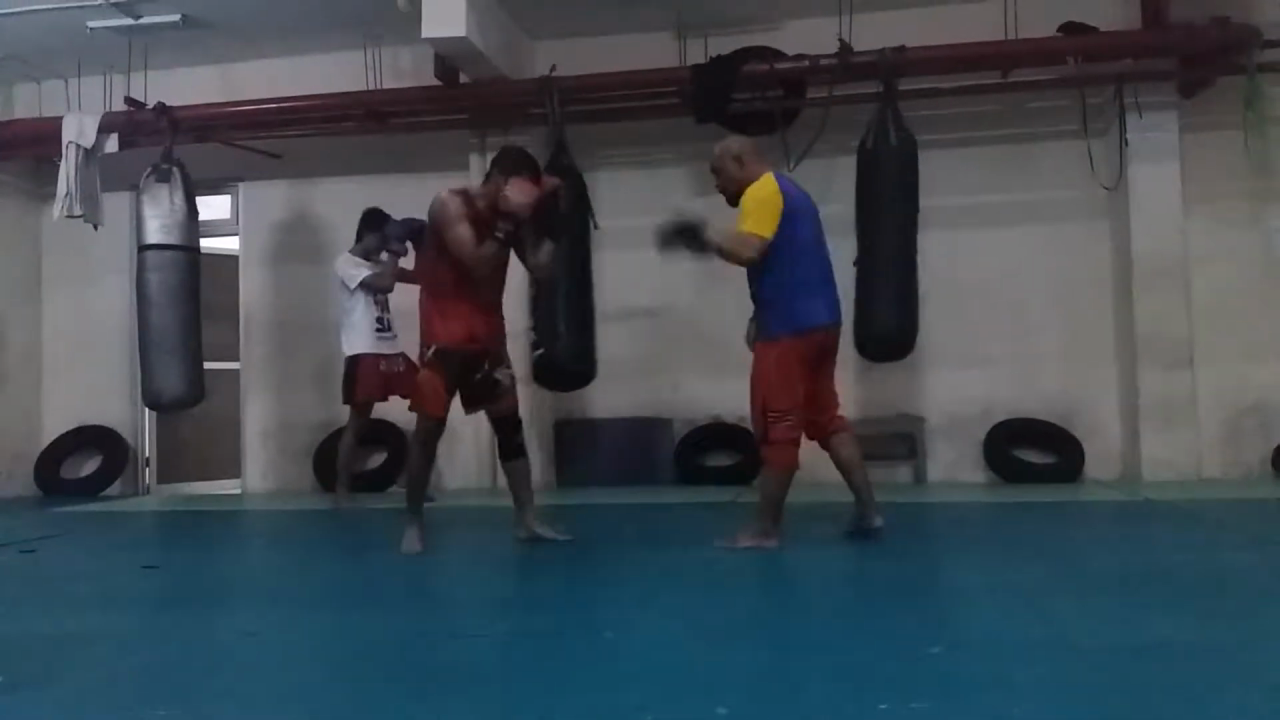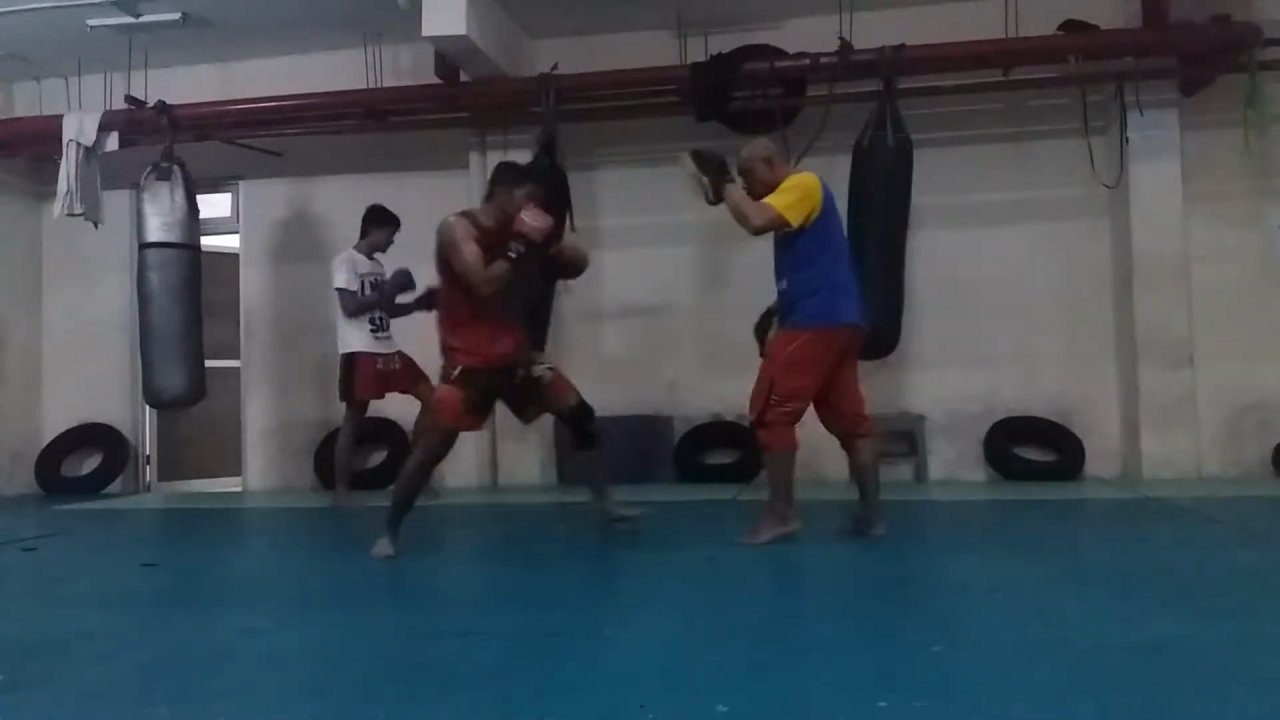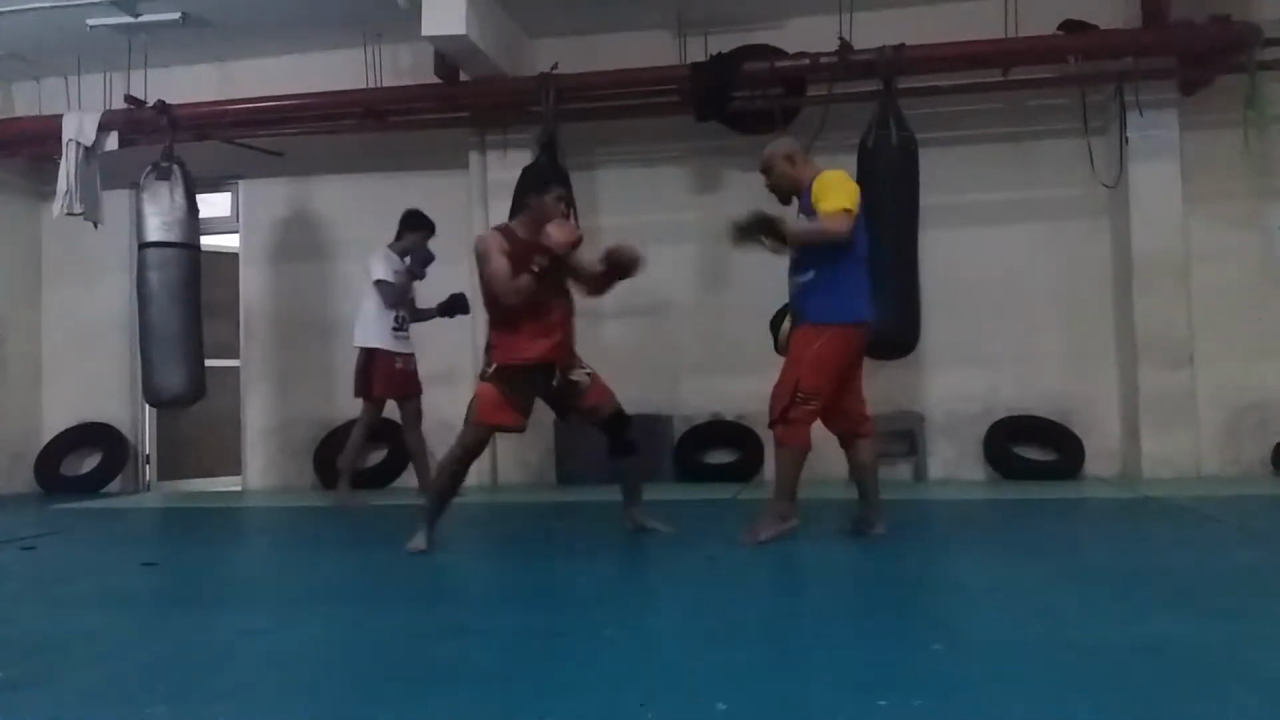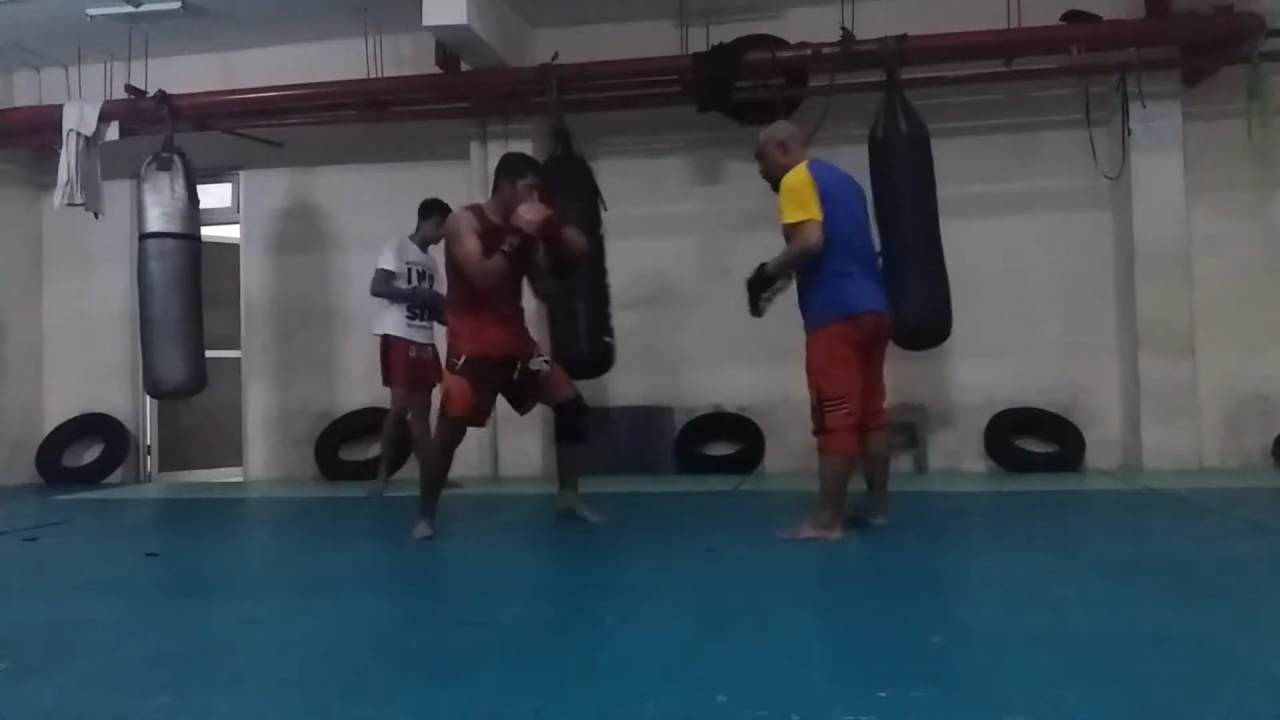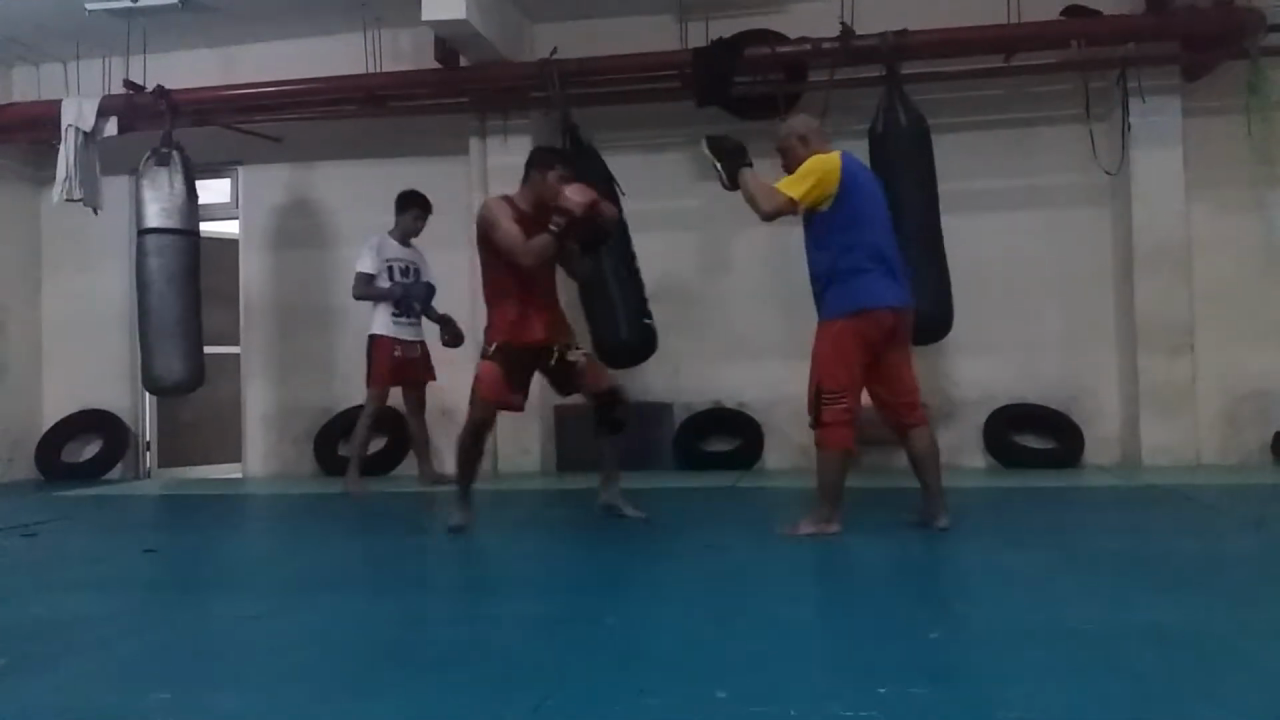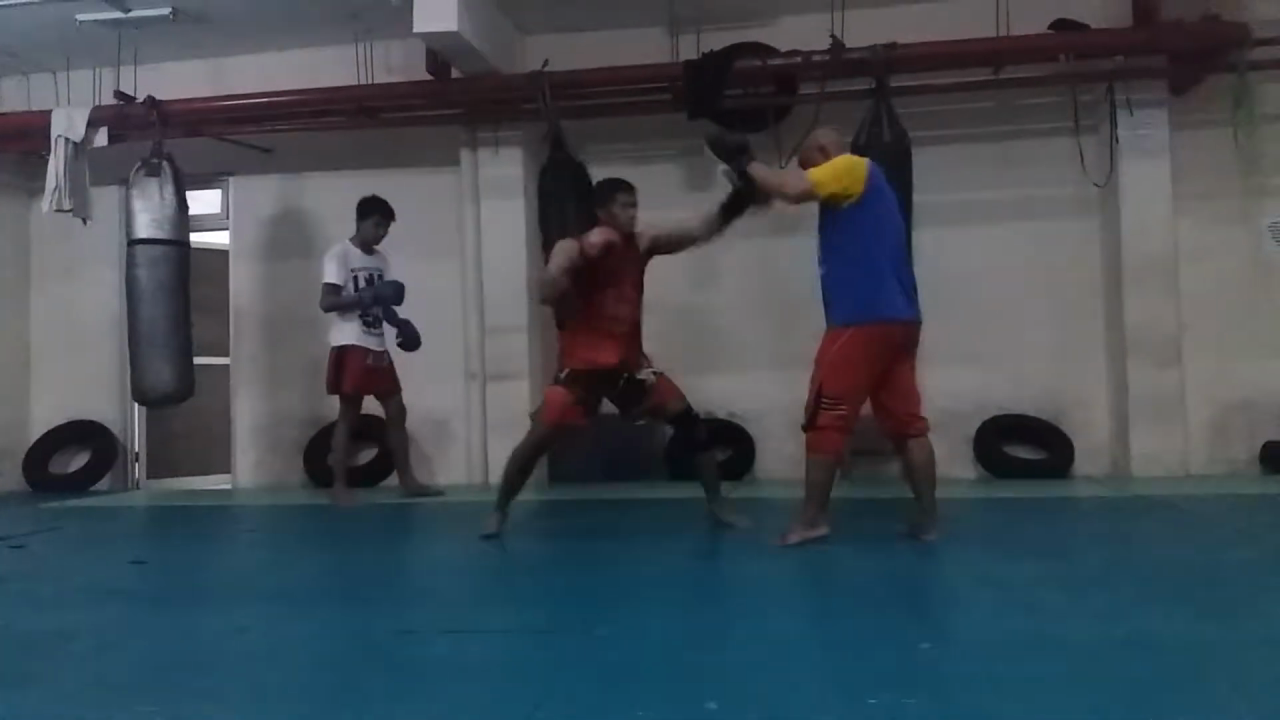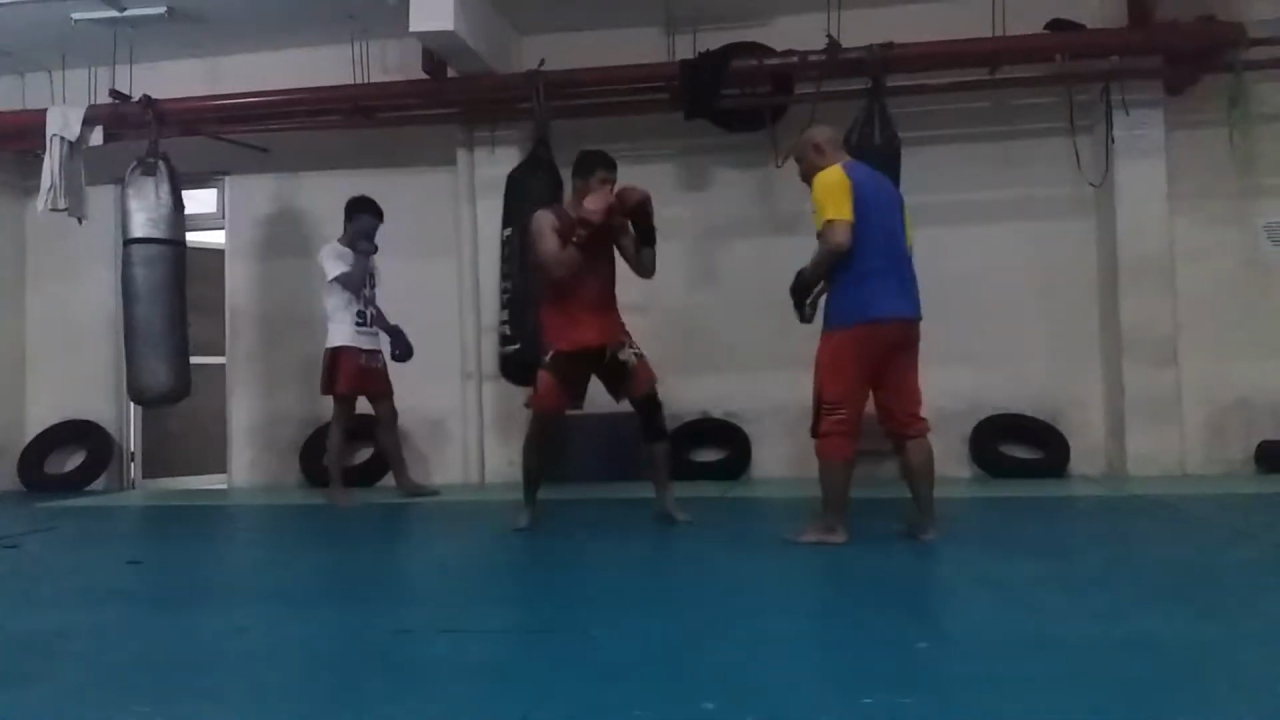
dt=0.4s
person 1, frame 1
left shoulder: (763, 191)
right shoulder: (791, 192)
left elbow: (747, 250)
left wrist: (699, 237)
left hip: (788, 328)
right hip: (821, 321)
left knee: (778, 429)
right knee: (826, 419)
left ankle: (765, 528)
right ankle: (866, 510)
person 1, frame 2
left shoulder: (802, 185)
right shoulder: (796, 195)
left elbow: (757, 222)
left wrist: (724, 184)
left hip: (814, 322)
right hip: (839, 321)
left knee: (772, 412)
right knee: (849, 420)
left ankle: (780, 513)
right ankle: (871, 514)
person 1, frame 3
left shoulder: (831, 182)
right shoulder: (811, 196)
left elbow: (836, 229)
left wrist: (776, 227)
left hip: (830, 319)
right hip: (841, 319)
left knee: (791, 410)
right knee: (851, 419)
left ankle: (781, 511)
right ankle: (871, 513)
person 1, frame 4
left shoulder: (798, 180)
right shoulder: (841, 179)
left elbow: (808, 242)
left wrist: (767, 274)
right wrist: (784, 275)
left hip: (836, 312)
right hip: (872, 307)
left knee: (836, 417)
right knee: (869, 412)
left ankle: (828, 519)
right ankle: (876, 504)
person 1, frame 5
left shoulder: (824, 166)
right shoulder: (857, 171)
left elbow: (769, 207)
left wrist: (740, 167)
left hip: (850, 307)
right hip: (891, 304)
left knee: (833, 411)
right knee: (906, 409)
left ankle: (826, 514)
right ankle: (935, 505)
person 1, frame 6
left shoulder: (852, 167)
right shoulder: (868, 187)
left elbow: (790, 188)
left wrist: (745, 162)
left hip: (862, 318)
right hip: (897, 317)
left knee: (826, 417)
right knee: (905, 421)
left ankle: (812, 518)
right ankle: (926, 519)
person 1, frame 7
left shoulder: (832, 179)
right shoulder: (885, 186)
left elbow: (838, 241)
left wrist: (808, 278)
left hip: (855, 317)
right hip: (904, 315)
left knee: (835, 423)
right knee: (907, 421)
left ankle: (832, 523)
right ankle: (924, 518)
person 2, frame 1
left shoulder: (510, 215)
right shoulder: (449, 205)
left elbow: (542, 266)
right elbow: (476, 265)
right wrist: (508, 222)
left hip: (488, 337)
right hip: (445, 339)
left knee: (509, 426)
right knee: (429, 428)
left ankle: (527, 520)
right ankle: (414, 521)
person 2, frame 2
left shoulder: (521, 232)
right shoulder: (456, 228)
right elbow: (485, 285)
left wrist: (563, 258)
right wrist: (520, 245)
left hip: (515, 353)
right hip: (469, 359)
left knee: (580, 415)
right knee: (432, 447)
left ankle: (604, 501)
right ankle: (388, 532)
person 2, frame 3
left shoulder: (555, 236)
right shoulder: (492, 242)
left elbow: (594, 285)
right elbow: (510, 297)
left wrist: (615, 266)
right wrist: (546, 257)
left hip: (558, 358)
right hip: (510, 361)
left knee: (617, 421)
right knee: (470, 444)
left ankle: (635, 512)
right ankle: (425, 528)
person 2, frame 4
left shoulder: (523, 224)
right shoulder: (464, 222)
left elbow: (546, 291)
right elbow: (481, 278)
left wrist: (560, 251)
right wrist: (517, 239)
left hip: (516, 342)
right hip: (471, 347)
left knee: (572, 406)
right knee: (449, 431)
left ankle: (567, 494)
right ankle: (425, 516)
person 2, frame 5
left shoulder: (551, 215)
right shoulder: (496, 211)
left elbow: (578, 268)
right elbow: (527, 256)
left wrist: (595, 226)
right wrist: (565, 220)
left hip: (553, 332)
right hip: (509, 336)
left knee: (608, 397)
right knee: (479, 418)
left ankle: (610, 492)
right ankle: (463, 503)
person 2, frame 6
left shoulder: (641, 243)
right shoulder: (569, 249)
left elbow: (701, 232)
right elbow: (546, 294)
left wrist: (735, 203)
right wrist: (583, 259)
left hip: (628, 359)
right hip: (581, 363)
left knee: (687, 421)
right knee: (540, 435)
left ankle: (717, 505)
right ankle: (500, 512)
person 2, frame 7
left shoulder: (614, 219)
right shoulder: (546, 221)
left elbow: (645, 270)
right elbow: (558, 270)
left wrist: (644, 223)
right wrist: (586, 228)
left hip: (609, 333)
right hip: (564, 339)
left knee: (650, 407)
right knee: (544, 424)
left ankle: (666, 499)
right ankle: (528, 504)
person 3, frame 1
left shoulder: (378, 264)
right shoulder: (346, 263)
right elbow: (385, 284)
right wrist: (394, 252)
left hip: (392, 351)
right hip: (364, 354)
right knee: (358, 422)
right ankle: (342, 491)
person 3, frame 2
left shoulder: (377, 266)
right shoulder: (346, 261)
right elbow: (349, 308)
left wrist: (418, 302)
right wrist: (387, 292)
left hip: (389, 350)
right hip: (360, 352)
left knee: (429, 397)
right knee: (353, 419)
right ankle: (341, 490)
person 3, frame 3
left shoulder: (403, 266)
right shoulder: (380, 258)
right elbow: (391, 299)
left wrist: (441, 309)
right wrist: (413, 272)
left hip: (402, 351)
right hip: (378, 349)
left knee: (413, 418)
right knee: (368, 417)
left ankle: (426, 484)
right ankle: (344, 485)
person 3, frame 4
left shoulder: (431, 261)
right shoulder: (398, 248)
right elbow: (377, 287)
right wrist: (415, 295)
left hip: (425, 341)
right hip: (397, 337)
left knee: (422, 409)
right knee: (401, 405)
right ankle: (383, 470)
person 3, frame 5
left shoulder: (418, 256)
right shoulder: (376, 246)
right elbow: (358, 290)
left wrist: (441, 320)
right wrist: (396, 291)
left hip: (414, 339)
right hip: (385, 337)
left knee: (417, 405)
right knee: (375, 403)
left ankle: (426, 469)
right ankle: (353, 473)
person 3, frame 6
left shoulder: (381, 259)
right shoulder: (339, 255)
right elbow: (326, 302)
right wrist: (365, 296)
left hip: (378, 348)
right hip: (350, 347)
left knee: (397, 412)
right knee: (348, 416)
left ankle: (407, 479)
right ankle: (340, 486)
person 3, frame 7
left shoulder: (366, 259)
right shoulder: (331, 253)
right elbow: (354, 284)
left wrist: (391, 330)
right wrist: (364, 250)
left hip: (371, 349)
right hip: (345, 348)
left knee: (387, 414)
right knee: (342, 416)
left ankle: (403, 480)
right ankle: (336, 486)
